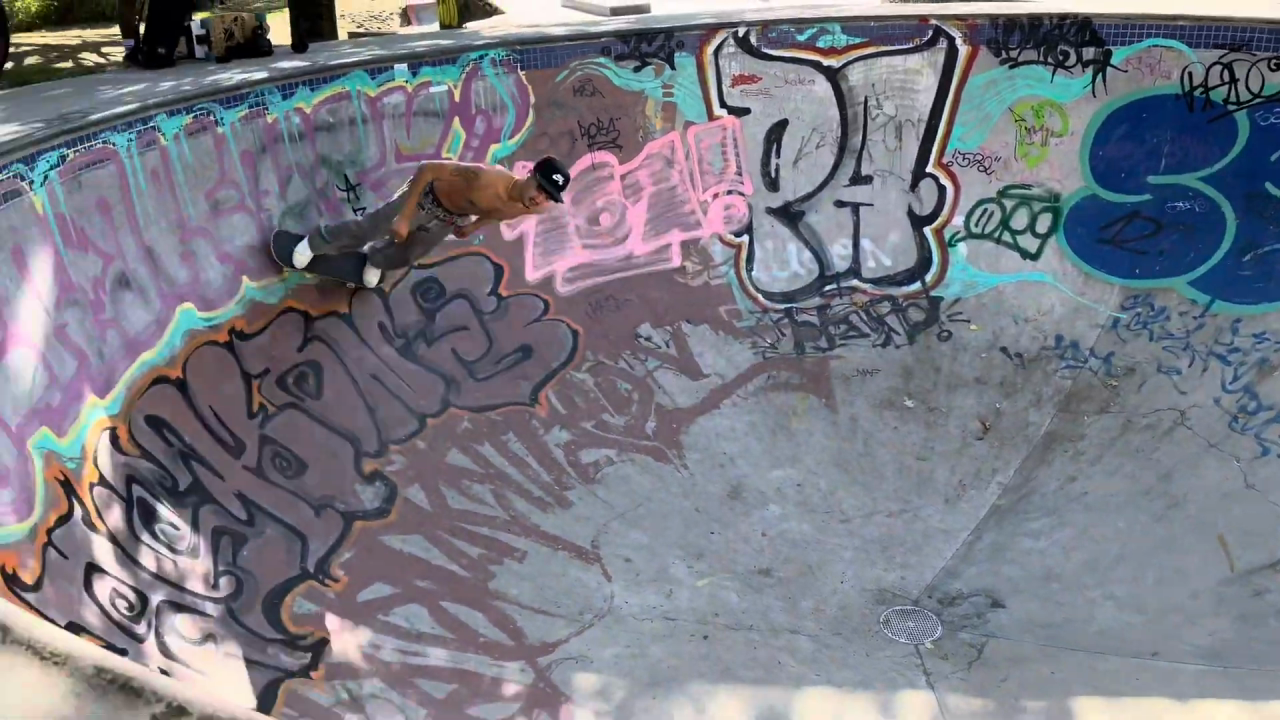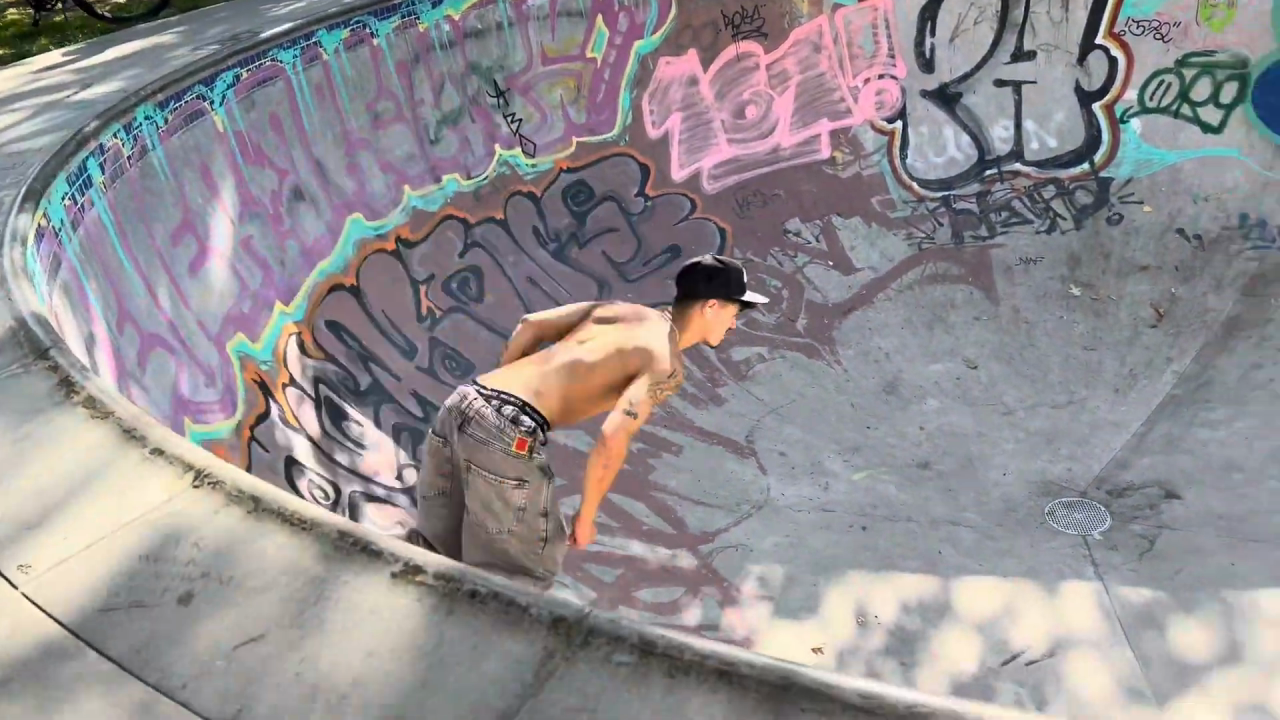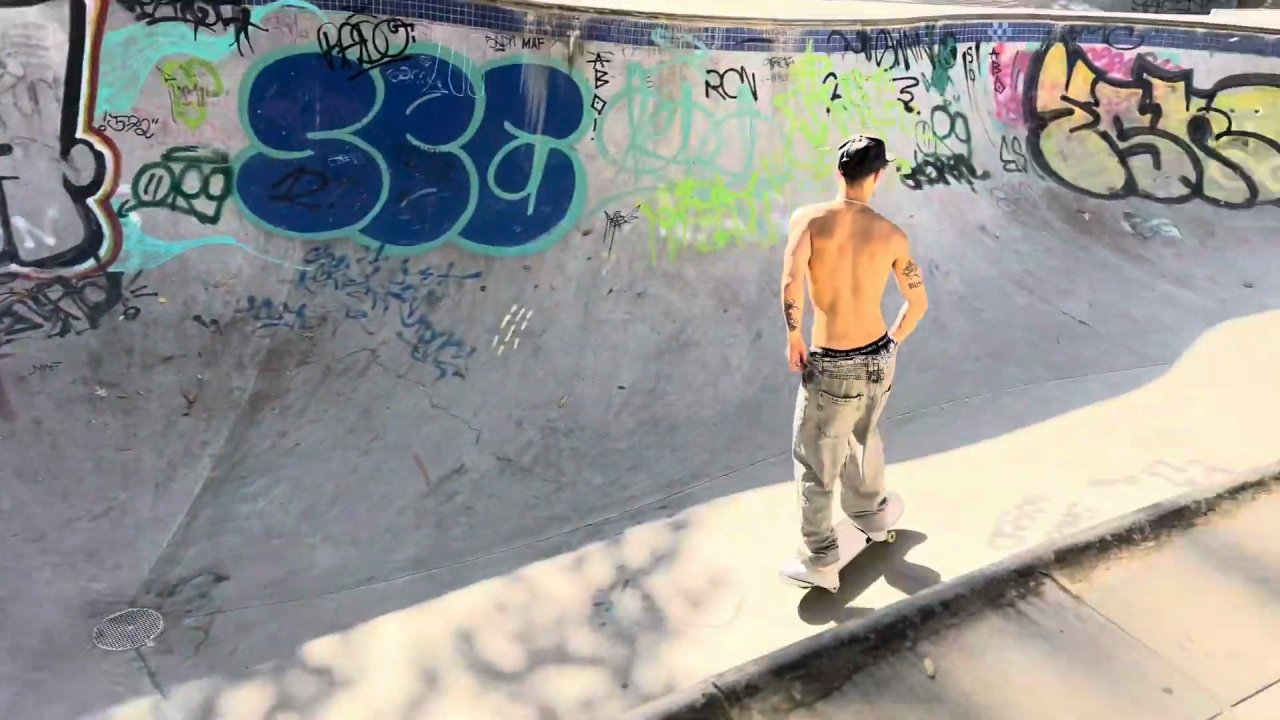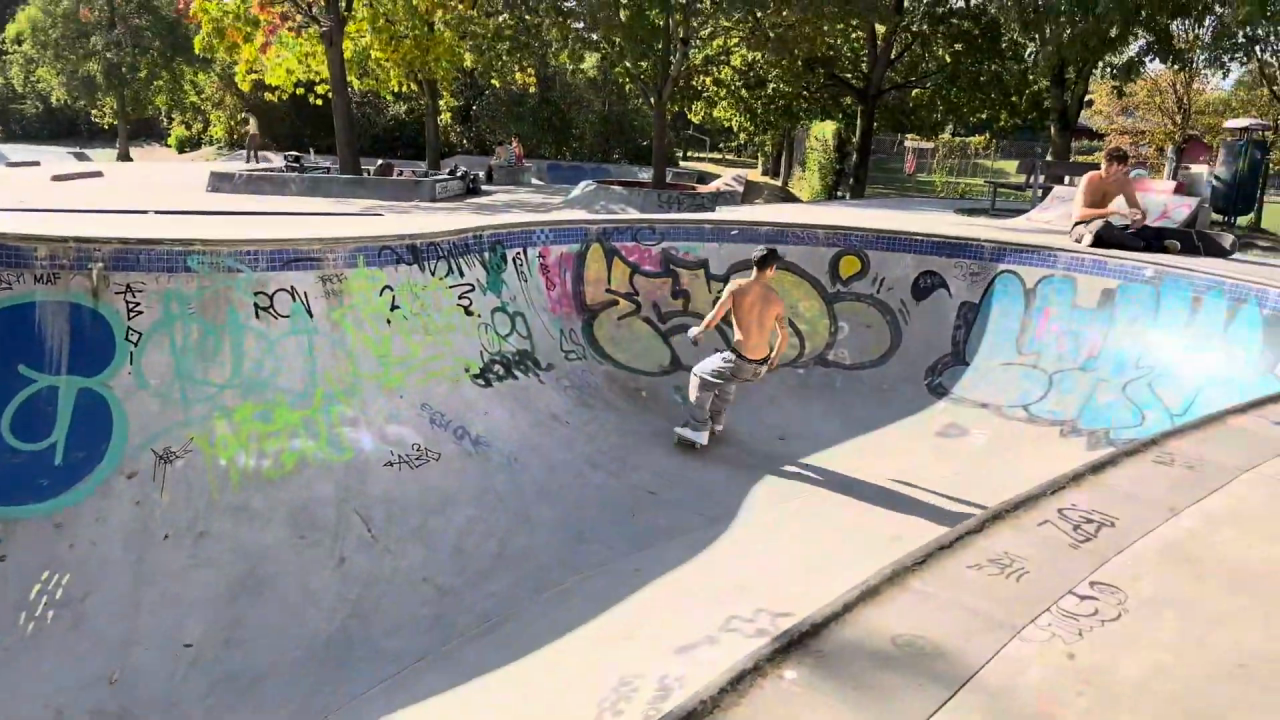
dt=0.7s
person 1, frame 1
left shoulder: (528, 207)
right shoulder: (488, 178)
right elbow: (428, 167)
left wrist: (475, 225)
right wrist: (404, 216)
left hip: (450, 215)
right hip: (430, 194)
left knee: (410, 252)
right knee: (368, 227)
left ankle: (375, 260)
right ankle: (314, 242)
person 1, frame 2
left shoulder: (619, 311)
right shoulder: (666, 365)
left elbow: (529, 322)
right elbow: (612, 438)
right wrist: (587, 518)
left hip: (464, 408)
right hip: (507, 437)
right knee: (521, 576)
person 1, frame 3
left shoulder: (809, 218)
right shoulder: (892, 233)
left elbow: (791, 282)
right elbow: (918, 302)
left wrist: (794, 340)
right wrist: (892, 345)
left hip: (832, 367)
right hip: (878, 361)
left knee: (814, 461)
right knee: (861, 436)
left ankle: (820, 560)
right ankle: (871, 512)
person 1, frame 4
right shoulder: (777, 300)
left elbow: (715, 316)
right elbow: (784, 336)
left wrist: (698, 331)
right wrist: (775, 357)
left hip: (741, 362)
right hip: (761, 366)
left knee: (700, 375)
right knee: (727, 377)
left ankle: (699, 429)
right ankle: (716, 420)
